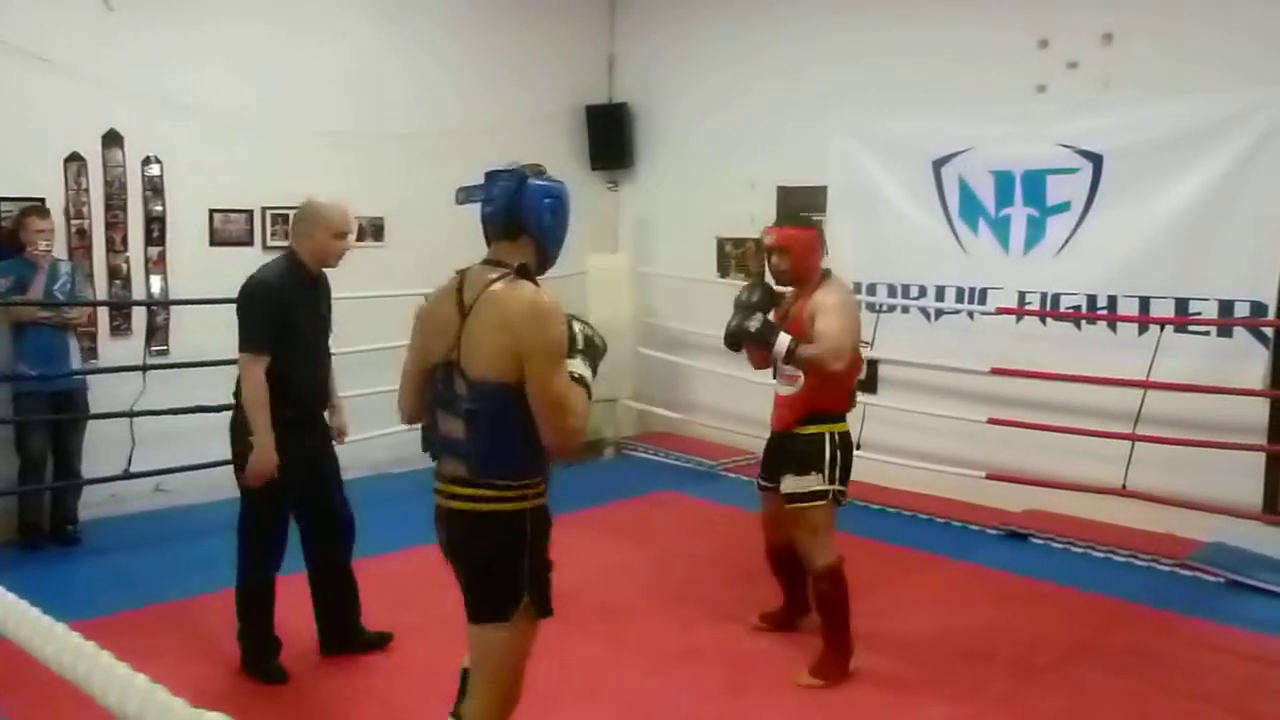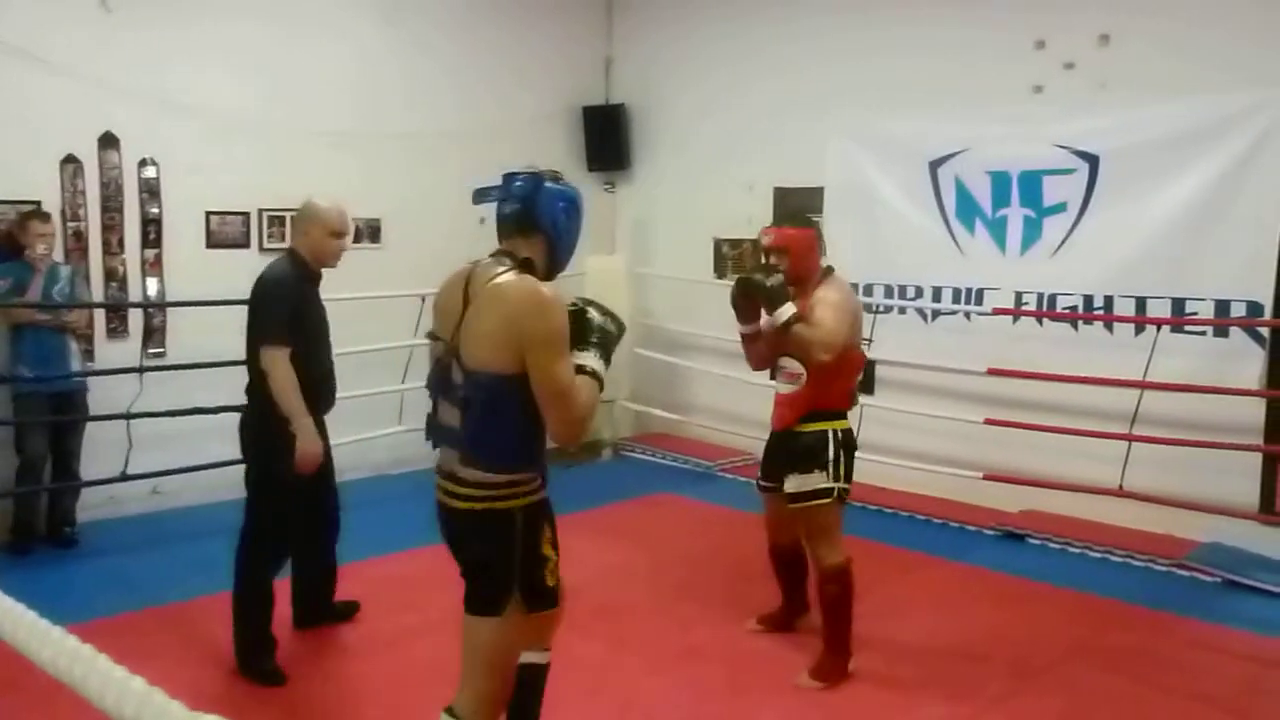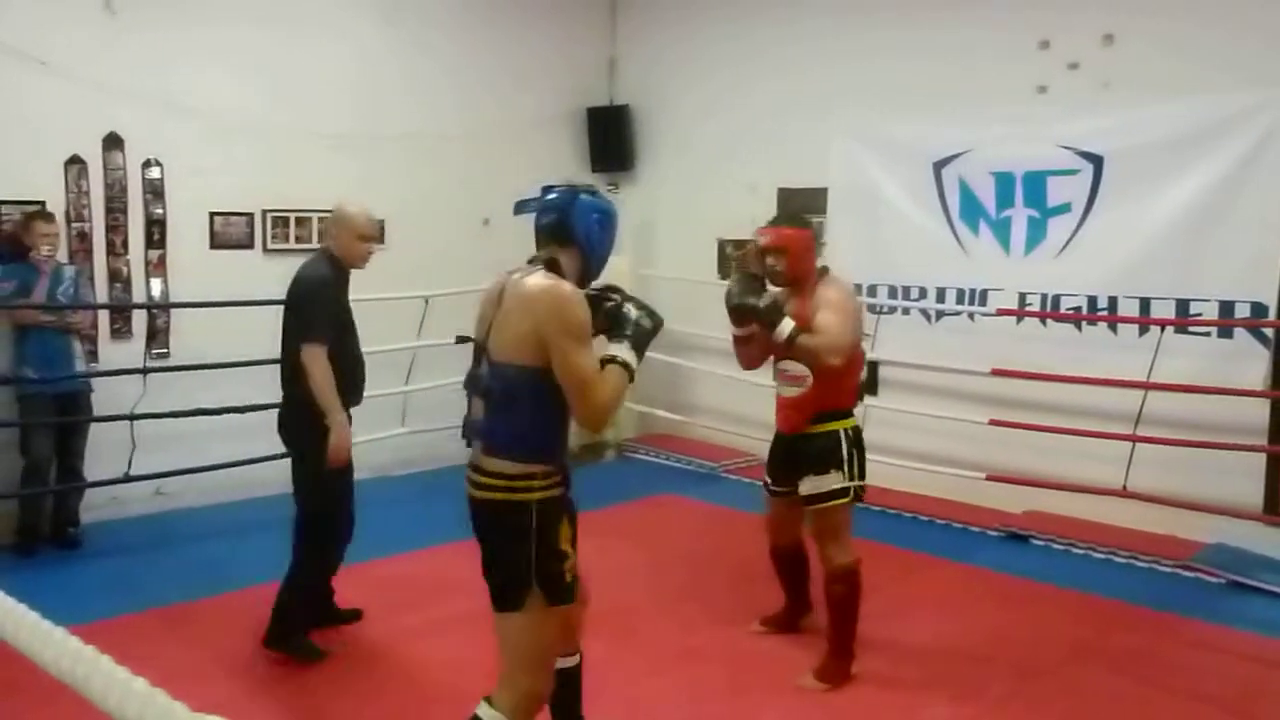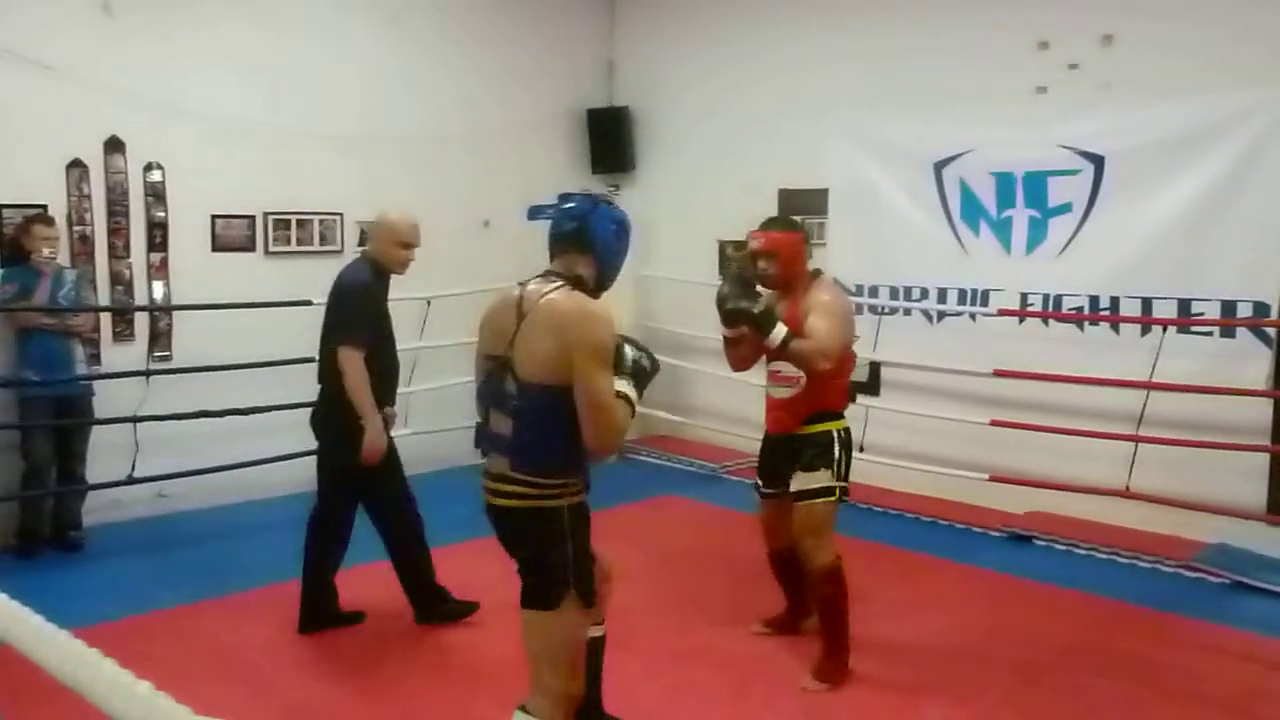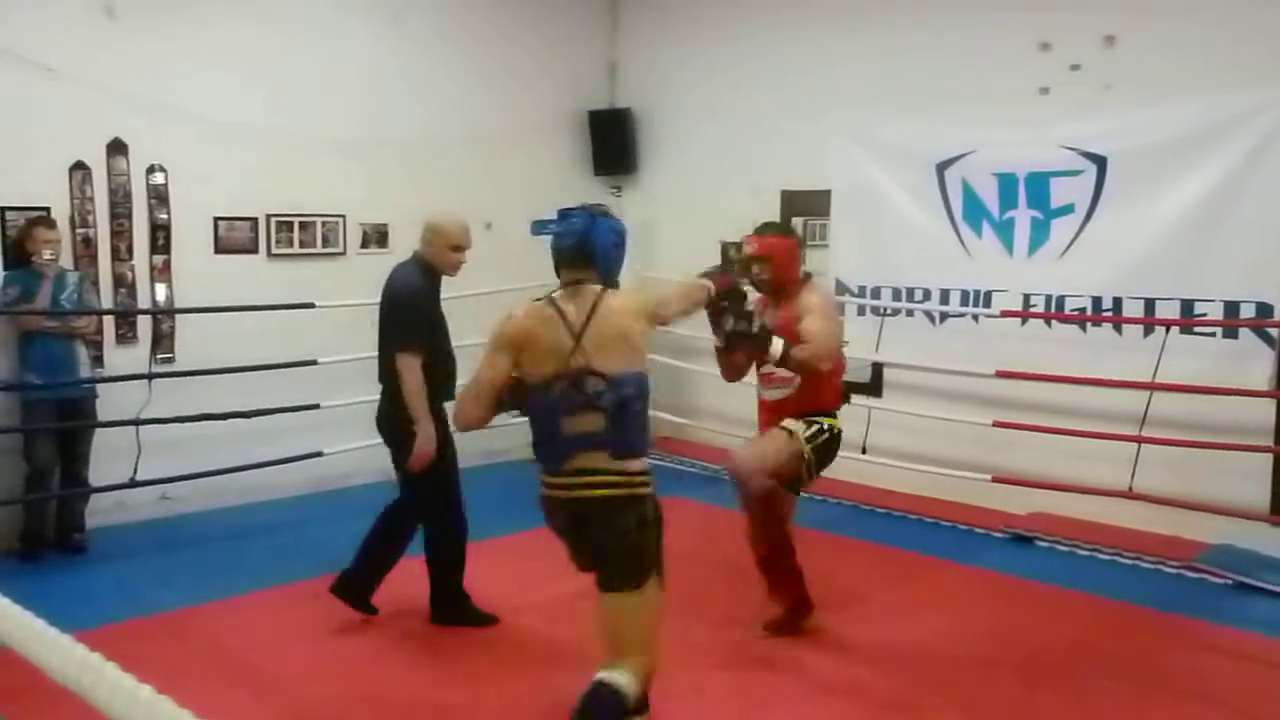
dt=0.3s
person 1, frame 1
left shoulder: (439, 302)
right shoulder: (534, 309)
left elbow: (411, 408)
right elbow: (563, 438)
right wrist: (581, 362)
left hip: (452, 504)
right hip: (507, 513)
left knee: (496, 651)
person 1, frame 2
left shoulder: (455, 286)
right shoulder: (537, 300)
right elbow: (567, 427)
right wrist: (593, 350)
left hip: (459, 489)
right hip: (502, 503)
left knee: (541, 610)
person 1, frame 3
left shoulder: (504, 291)
right shoulder: (559, 297)
right elbow: (593, 413)
right wrist: (627, 341)
left hip: (494, 487)
right hip: (524, 498)
left knee: (566, 612)
person 1, frame 4
left shoulder: (501, 307)
right shoulder: (585, 318)
right elbow: (601, 439)
right wrist: (628, 379)
left hip: (502, 493)
right hip: (548, 504)
left knee: (594, 584)
person 1, frame 5
left shoulder: (521, 324)
right shoulder: (631, 307)
left elbow: (467, 416)
right elbow: (685, 298)
right wrist: (716, 279)
left hip: (560, 497)
right hip: (622, 494)
left knee: (620, 592)
right knee: (630, 662)
person 2, frame 1
left shoulder: (833, 298)
right shoulder: (790, 299)
left elbow: (835, 359)
right elbow: (761, 362)
left wrist: (774, 337)
right wrist: (750, 325)
left hip: (820, 437)
right hip: (785, 432)
left knee: (814, 543)
right knee: (774, 528)
left ankle: (837, 652)
right ankle: (794, 607)
person 2, frame 2
left shoulder: (834, 296)
right shoulder: (789, 296)
left elbow: (823, 350)
right elbow: (760, 361)
left wrist: (779, 309)
right wrist: (748, 317)
left hip: (821, 435)
right hip: (786, 431)
left knee: (823, 542)
right knee: (778, 528)
left ankle: (836, 655)
right ankle: (792, 607)
person 2, frame 3
left shoulder: (834, 296)
right shoulder: (782, 298)
left elbow: (832, 355)
right elbow: (750, 360)
left wrist: (777, 323)
right wrist: (743, 320)
left hip: (829, 436)
right hip: (790, 433)
left knee: (833, 544)
right knee: (780, 529)
left ankle: (840, 656)
right ankle: (796, 608)
person 2, frame 4
left shoulder: (825, 298)
right shoulder: (772, 300)
left elbow: (823, 359)
right elbow: (740, 361)
left wrist: (770, 328)
right wrist: (733, 319)
left hip: (820, 435)
right hip: (779, 434)
left knee: (815, 545)
right knee: (776, 531)
left ankle: (836, 655)
right ankle: (798, 610)
person 2, frame 5
left shoulder: (813, 303)
right shoulder: (758, 308)
left elbow: (821, 360)
right elbow: (732, 373)
left wrist: (765, 344)
right wrist: (724, 332)
left hip: (813, 426)
right hip: (778, 429)
left knee: (745, 466)
right knee: (760, 531)
left ankle: (782, 576)
right ankle: (796, 607)
person 3, frame 1
left shoulder: (317, 283)
right shoulder: (266, 287)
right elbow: (252, 368)
left wrist: (335, 408)
right wrist: (261, 442)
left hip: (310, 429)
right hip: (270, 435)
left knee: (333, 529)
right knee: (263, 544)
left ankle: (341, 631)
right ankle: (257, 650)
person 3, frame 2
left shoulder: (304, 279)
right shoulder: (280, 282)
right elbow: (274, 360)
right wrist: (303, 429)
left hip: (303, 426)
right hip: (277, 430)
left knee: (320, 518)
right knee: (267, 536)
left ankle: (315, 604)
right ankle: (253, 649)
person 3, frame 3
left shoulder: (327, 277)
right shoulder: (319, 281)
right elbow: (313, 356)
left wrist: (336, 419)
right wrist: (337, 423)
left hip: (316, 417)
right hip: (313, 420)
left knee: (323, 515)
right knee: (329, 520)
left ankle: (316, 605)
right ankle: (287, 626)
person 3, frame 4
left shoulder: (362, 278)
right shoulder: (360, 285)
right elbow: (349, 359)
left wrist: (379, 409)
right wrist: (372, 423)
left hip: (337, 414)
right hip: (350, 419)
left knee: (333, 511)
right knee: (396, 511)
left ankle: (317, 607)
right ankle: (429, 600)
person 3, frame 5
left shoulder: (412, 277)
right shoulder: (414, 289)
right elbow: (408, 364)
right wrist: (425, 428)
left hip: (402, 414)
right hip: (416, 417)
left knee: (414, 504)
right knee: (444, 511)
left ankle: (354, 582)
right ankle: (450, 603)
person 4, frame 1
left shoulder: (69, 270)
left elbow: (82, 316)
left wrist: (40, 314)
right wrist: (39, 270)
left hip: (69, 377)
right hip: (30, 379)
left knee: (69, 456)
right knee: (33, 457)
left ankle: (65, 523)
right ankle: (30, 528)
person 4, frame 2
left shoulder: (69, 273)
left elbow: (82, 319)
left wrist: (38, 316)
right wrist: (38, 272)
left hip: (69, 379)
right hip: (30, 382)
left knee: (68, 458)
right knee: (32, 458)
left ankle: (62, 524)
person 4, frame 3
left shoulder: (73, 274)
left elbow: (85, 320)
left wrist: (44, 317)
right wrist: (51, 290)
left hip: (73, 379)
right hip: (34, 382)
left knee: (72, 459)
right knee: (38, 459)
left ankle: (66, 525)
right ankle: (29, 531)
person 4, frame 4
left shoulder: (73, 278)
left elbow: (87, 323)
left wrist: (44, 320)
right wrist: (44, 277)
left hip: (74, 383)
right hip: (35, 386)
left knee: (73, 462)
right knee: (38, 462)
left ankle: (67, 527)
right ankle: (30, 533)
person 4, frame 5
left shoulder: (77, 280)
left elbow: (90, 325)
left wrist: (47, 324)
right wrist: (46, 279)
left hip: (78, 385)
right hip: (38, 388)
left knee: (76, 464)
right knee: (41, 465)
left ankle: (71, 530)
right ankle: (33, 536)
